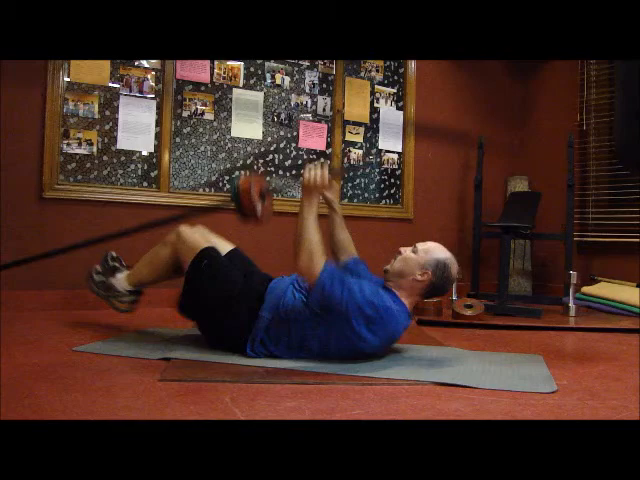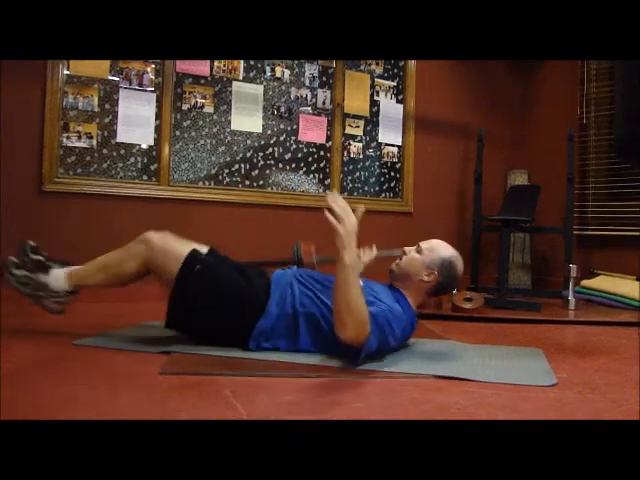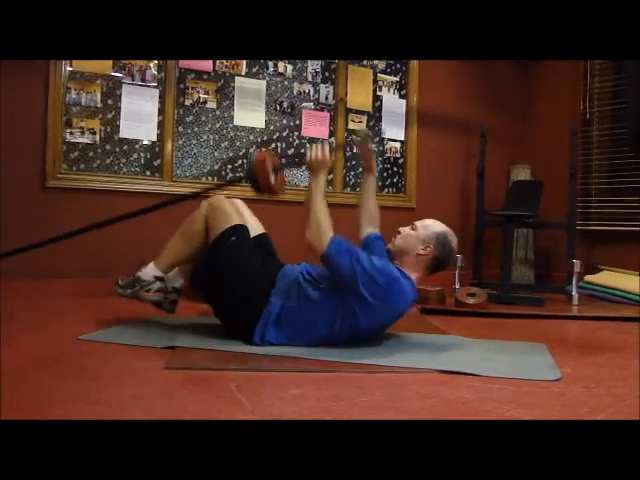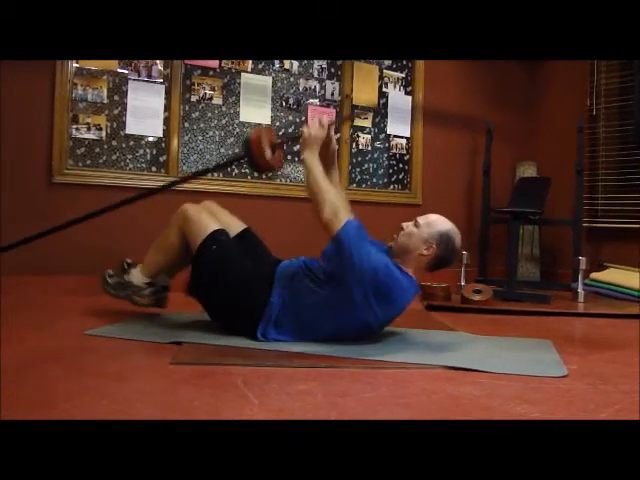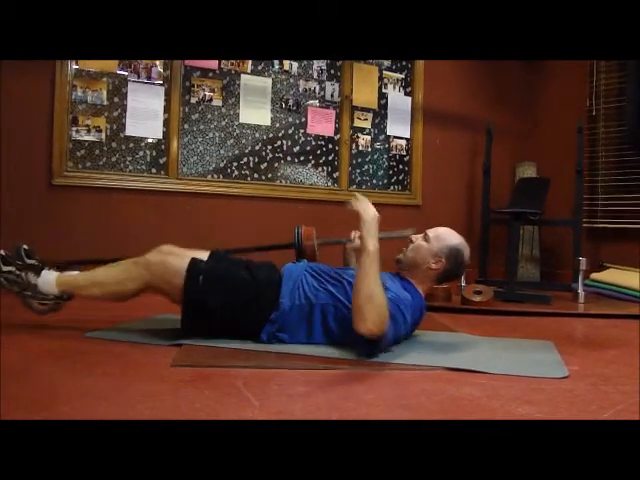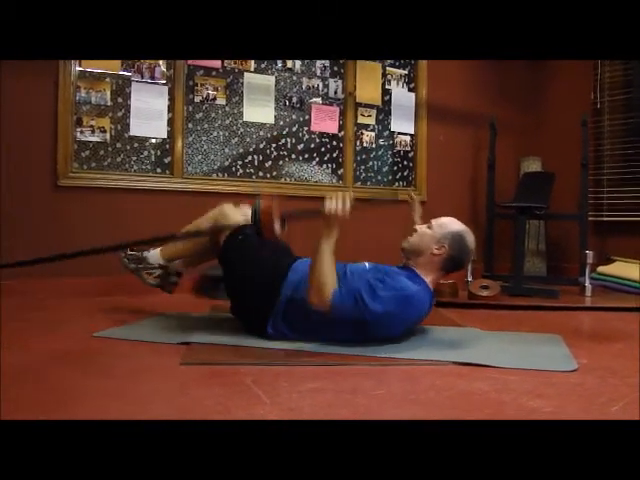
dt=0.7s
person 1, frame 1
left shoulder: (376, 308)
right shoulder: (384, 296)
left elbow: (309, 268)
right elbow: (348, 263)
left wrist: (310, 200)
right wrist: (334, 208)
left hip: (249, 324)
right hip: (264, 298)
left knee: (184, 235)
right knee: (199, 236)
left ankle: (122, 284)
right ankle: (130, 279)
person 1, frame 2
left shoulder: (392, 317)
right shoulder: (391, 297)
left elbow: (349, 332)
left wrist: (348, 260)
right wrist: (352, 267)
left hip: (252, 316)
right hip: (263, 289)
left knee: (151, 244)
right knee: (163, 243)
left ankle: (59, 282)
right ankle: (68, 276)
person 1, frame 3
left shoulder: (385, 283)
right shoulder: (393, 279)
left elbow: (316, 238)
right elbow: (368, 231)
left wrist: (319, 175)
right wrist: (369, 175)
left hip: (259, 312)
right hip: (271, 292)
left knee: (217, 207)
right knee: (232, 207)
left ankle: (156, 280)
right ankle: (170, 282)
person 1, frame 4
left shoulder: (383, 280)
right shoulder: (391, 267)
left elbow: (331, 217)
right elbow: (345, 223)
left wrist: (310, 156)
right wrist: (331, 165)
left hip: (261, 309)
right hip: (274, 279)
left knee: (189, 214)
right knee: (208, 208)
left ankle: (138, 281)
right ankle: (153, 283)
person 1, frame 5
left shoulder: (402, 306)
right shoulder: (402, 290)
left elbow: (367, 326)
left wrist: (371, 244)
right wrist: (360, 253)
left hip: (266, 312)
right hip: (274, 286)
left knee: (151, 266)
right knee: (166, 254)
left ankle: (48, 284)
right ankle: (56, 281)
person 1, frame 6
left shoulder: (397, 296)
right shoulder: (415, 289)
left elbow: (319, 298)
left wrist: (329, 233)
right wrist: (415, 224)
left hip: (274, 303)
right hip: (289, 282)
left knee: (226, 214)
right knee: (244, 215)
left ankle: (156, 261)
right ankle: (174, 264)
